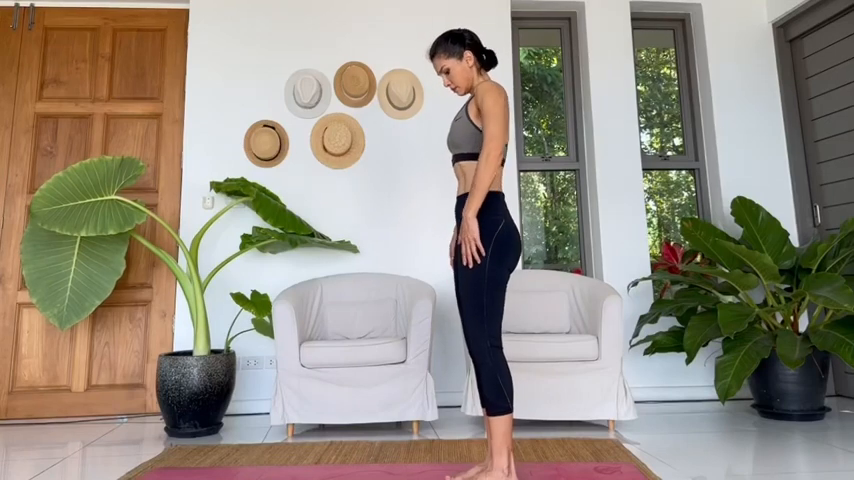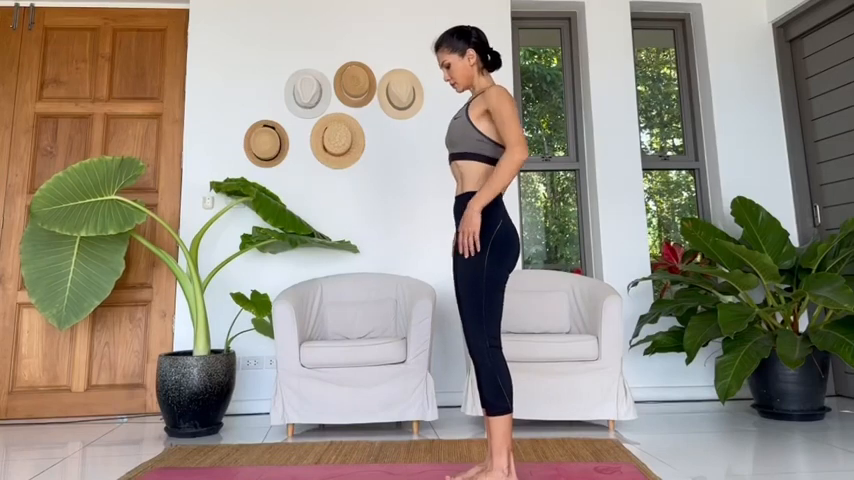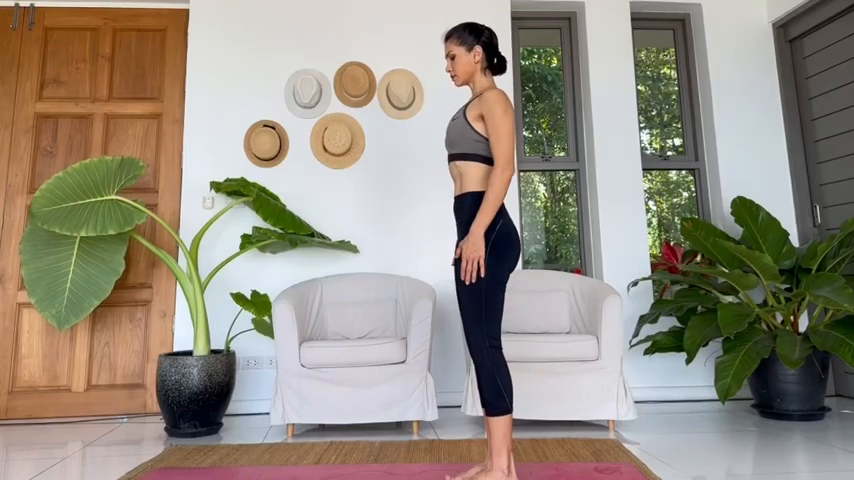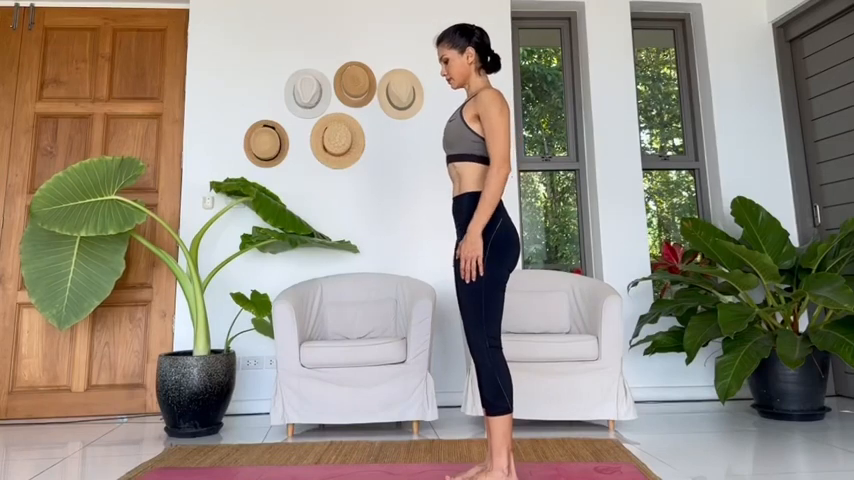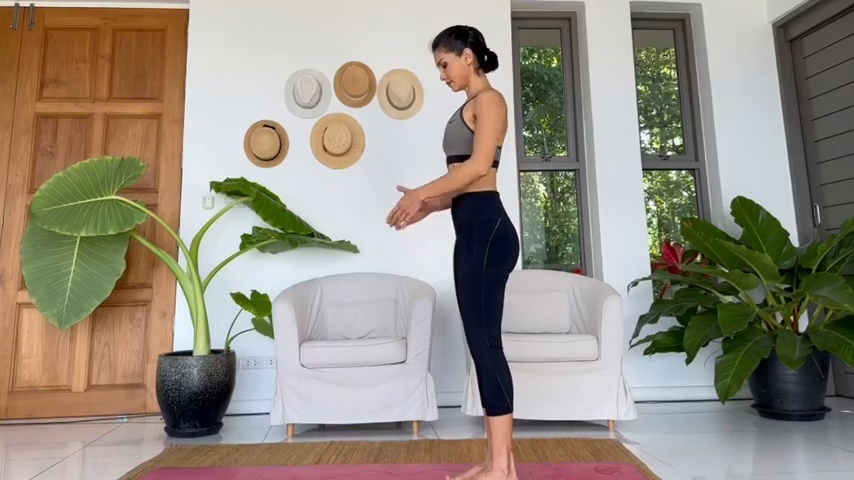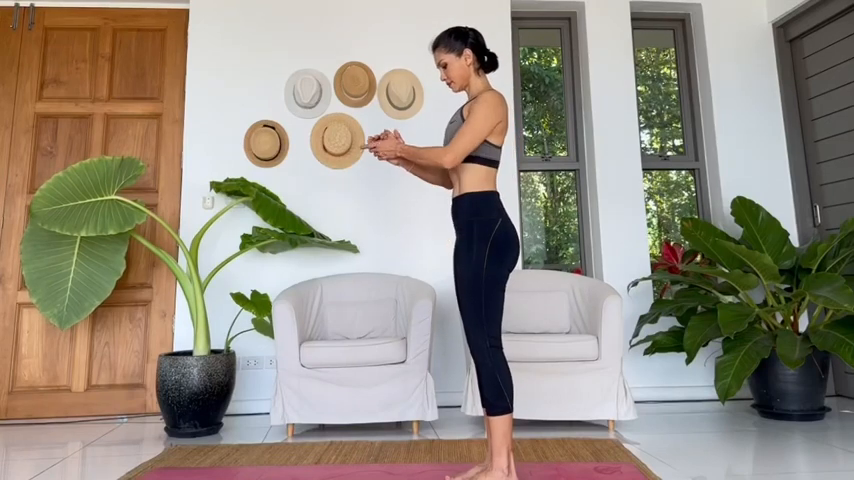
dt=0.3s
person 1, frame 1
left shoulder: (490, 92)
right shoulder: (474, 104)
left elbow: (493, 152)
left wrist: (470, 215)
left hip: (488, 225)
right hip: (477, 225)
left knee: (485, 344)
right knee: (480, 345)
person 1, frame 2
left shoulder: (495, 97)
right shoulder: (473, 105)
left elbow: (517, 153)
left wrist: (475, 209)
left hip: (487, 228)
right hip: (474, 226)
left knee: (484, 343)
right knee: (479, 344)
person 1, frame 3
left shoulder: (493, 99)
right shoulder: (473, 106)
left elbow: (503, 168)
left wrist: (477, 234)
left hip: (486, 229)
right hip: (474, 229)
left knee: (484, 344)
right knee: (480, 345)
person 1, frame 4
left shoulder: (488, 98)
right shoulder: (469, 106)
left elbow: (499, 167)
left wrist: (475, 234)
left hip: (486, 229)
right hip: (472, 229)
left knee: (484, 343)
right knee: (481, 344)
person 1, frame 5
left shoulder: (489, 99)
right shoulder: (471, 106)
left elbow: (478, 166)
left wrist: (421, 195)
right wrist: (423, 202)
left hip: (484, 227)
right hip: (472, 230)
left knee: (485, 342)
right knee: (482, 343)
person 1, frame 6
left shoulder: (490, 100)
right shoulder: (469, 107)
left elbow: (450, 157)
right elbow: (449, 176)
left wrist: (401, 148)
right wrist: (401, 158)
left hip: (486, 227)
right hip: (473, 229)
left knee: (485, 342)
right knee: (481, 343)
